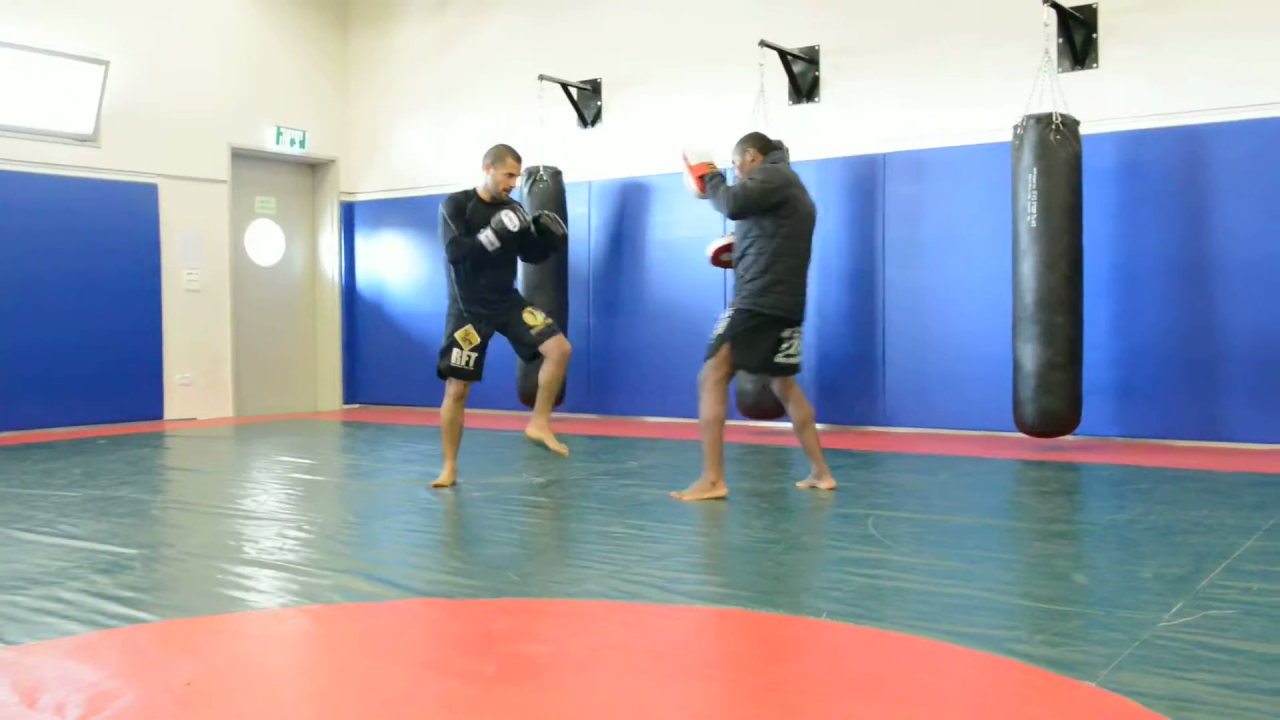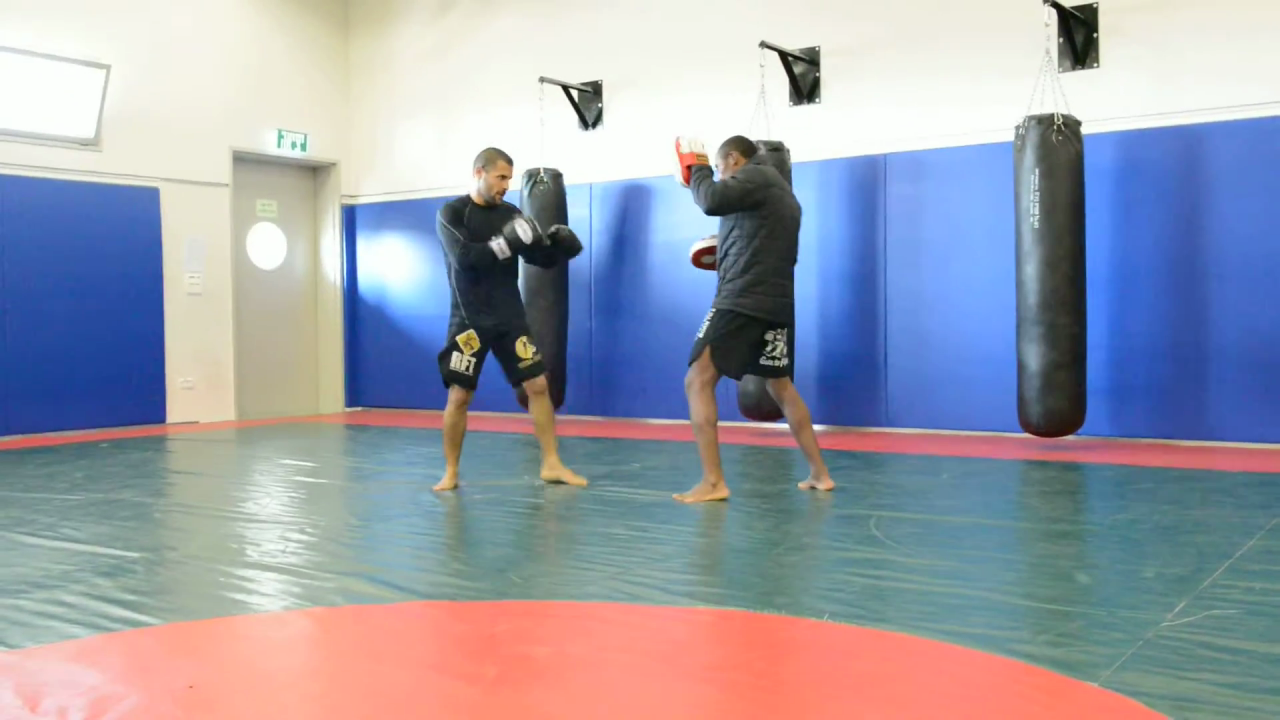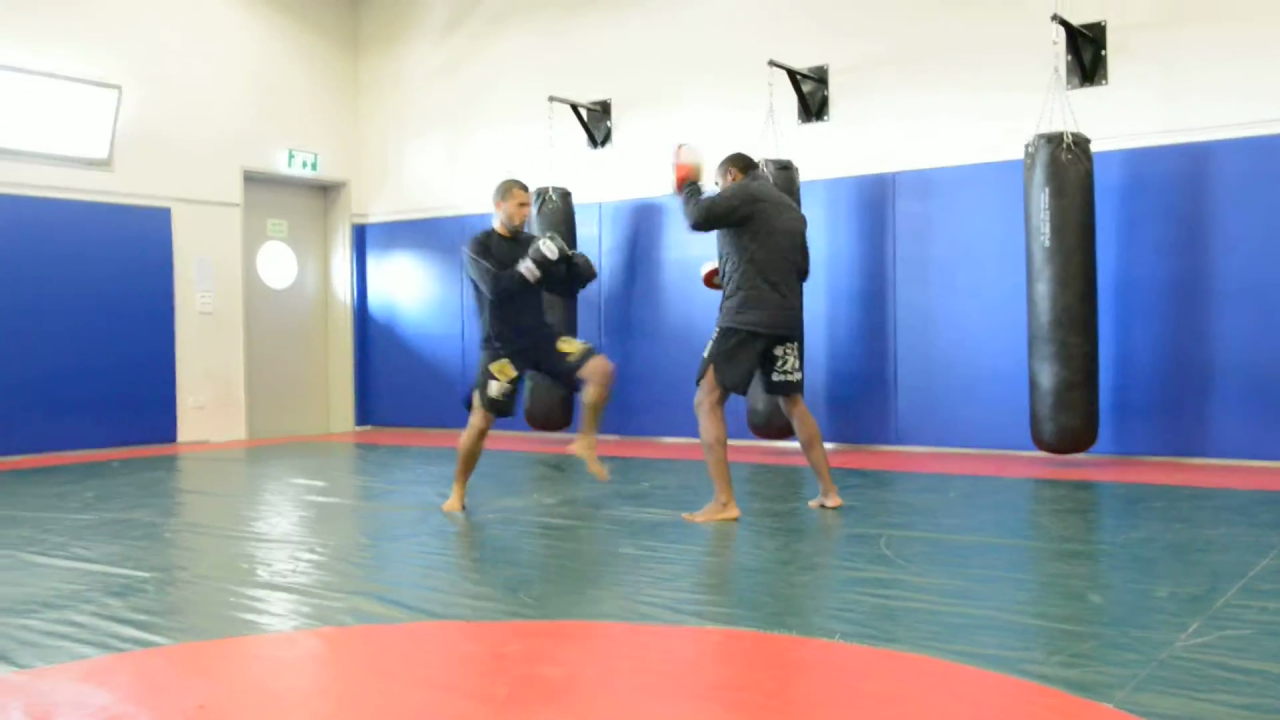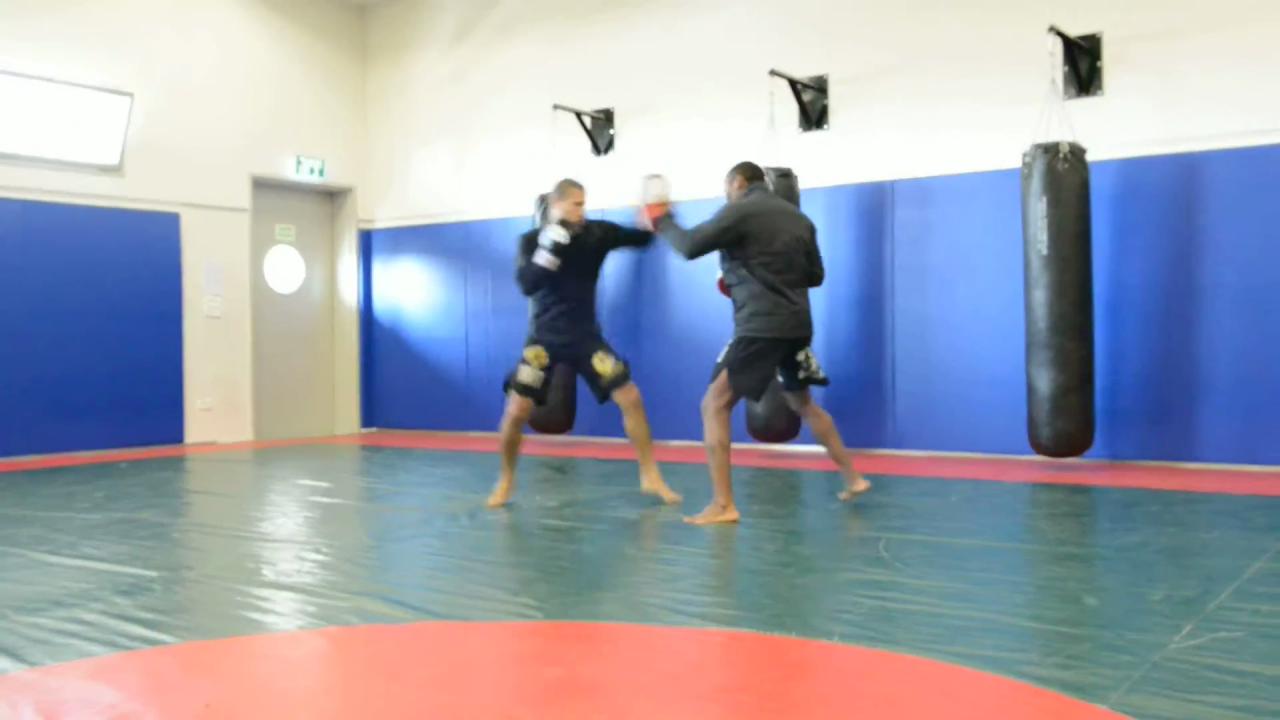
dt=0.2s
person 1, frame 1
left shoulder: (773, 175)
right shoulder: (794, 187)
left elbow: (734, 204)
left wrist: (708, 179)
right wrist: (743, 253)
left hip: (759, 300)
right hip: (787, 301)
left knee: (712, 378)
right knee: (785, 385)
left ankle: (712, 479)
right ankle: (821, 472)
person 1, frame 2
left shoulder: (755, 176)
right shoulder: (783, 190)
left elbow: (713, 201)
left wrist: (696, 169)
right wrist: (728, 252)
left hip: (740, 301)
right hip: (777, 304)
left knee: (698, 381)
right knee: (781, 385)
left ankle: (713, 482)
right ankle: (819, 473)
person 1, frame 3
left shoulder: (746, 194)
right shoulder: (790, 208)
left elbow: (699, 217)
left wrist: (687, 184)
left hip: (744, 318)
right hip: (786, 320)
left knee: (707, 401)
right knee: (792, 402)
left ankle: (723, 502)
right ankle: (828, 490)
person 1, frame 4
left shoulder: (741, 211)
right shoulder: (798, 218)
left elbow: (692, 246)
right elbow: (815, 275)
left wrist: (659, 219)
left hip: (759, 328)
right hip: (797, 325)
left knee: (715, 405)
right knee: (803, 402)
left ankle: (723, 504)
right ankle: (851, 476)
person 2, frame 1
left shoulder: (512, 209)
right shoulder: (455, 205)
left elbow: (532, 255)
right elbow: (454, 252)
left wrist: (549, 237)
right wrist: (496, 232)
left hip: (508, 302)
right hip: (468, 309)
left knee: (560, 349)
right knee: (456, 389)
left ankle: (539, 423)
right ankle: (449, 469)
person 2, frame 2
left shoulder: (510, 214)
right shoulder: (452, 213)
left elbow: (540, 258)
right elbow: (464, 259)
left wrist: (559, 245)
right wrist: (507, 241)
left hip: (510, 315)
right hip: (470, 318)
left knee: (538, 386)
right knee: (459, 396)
left ankle: (552, 464)
right ankle: (450, 473)
person 2, frame 3
left shoulder: (532, 243)
right shoulder: (478, 246)
left elbow: (564, 287)
right elbow: (497, 289)
left wrist: (578, 272)
right wrist: (534, 262)
left hip: (541, 336)
right hip: (502, 347)
left knee: (602, 370)
right knee: (480, 422)
left ankle: (586, 440)
right ankle: (458, 492)
person 2, frame 4
left shoulder: (594, 233)
right shoulder: (531, 240)
left elbow: (641, 238)
right elbow: (528, 285)
right wrist: (549, 250)
left hip: (585, 336)
right hip: (545, 338)
left knee: (631, 399)
right knee: (517, 411)
left ankle: (651, 477)
right ankle: (506, 482)
